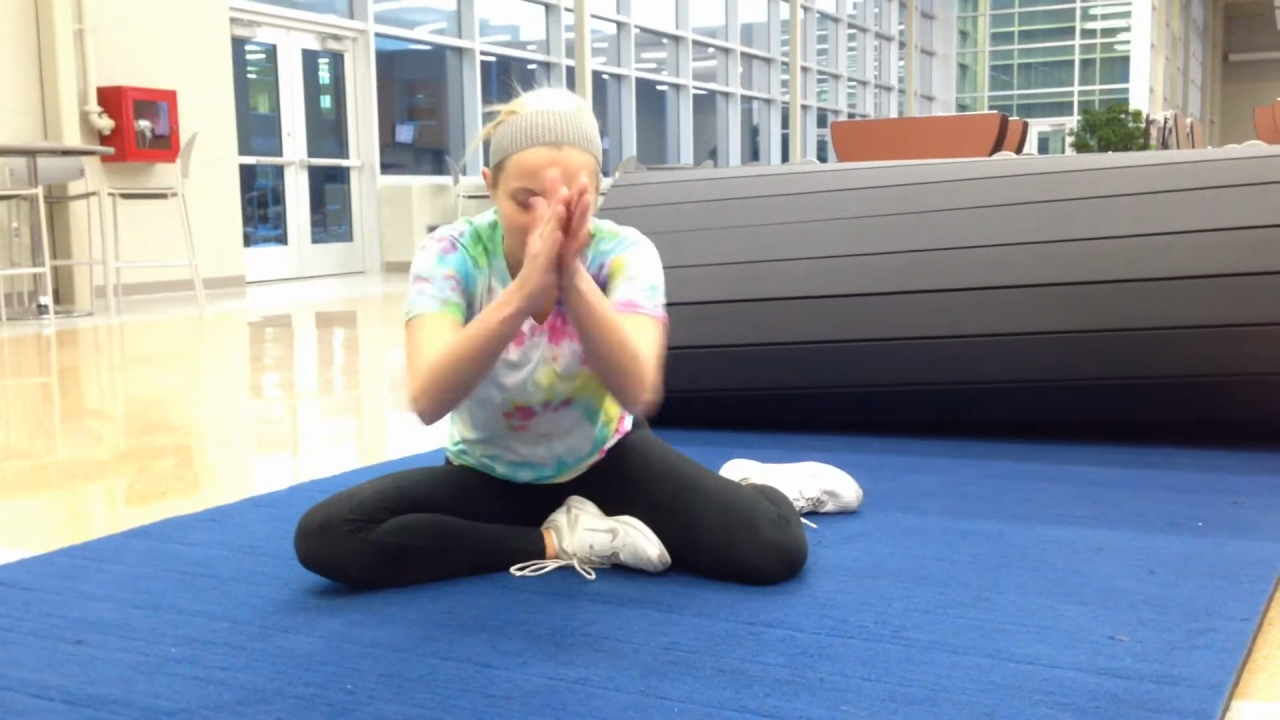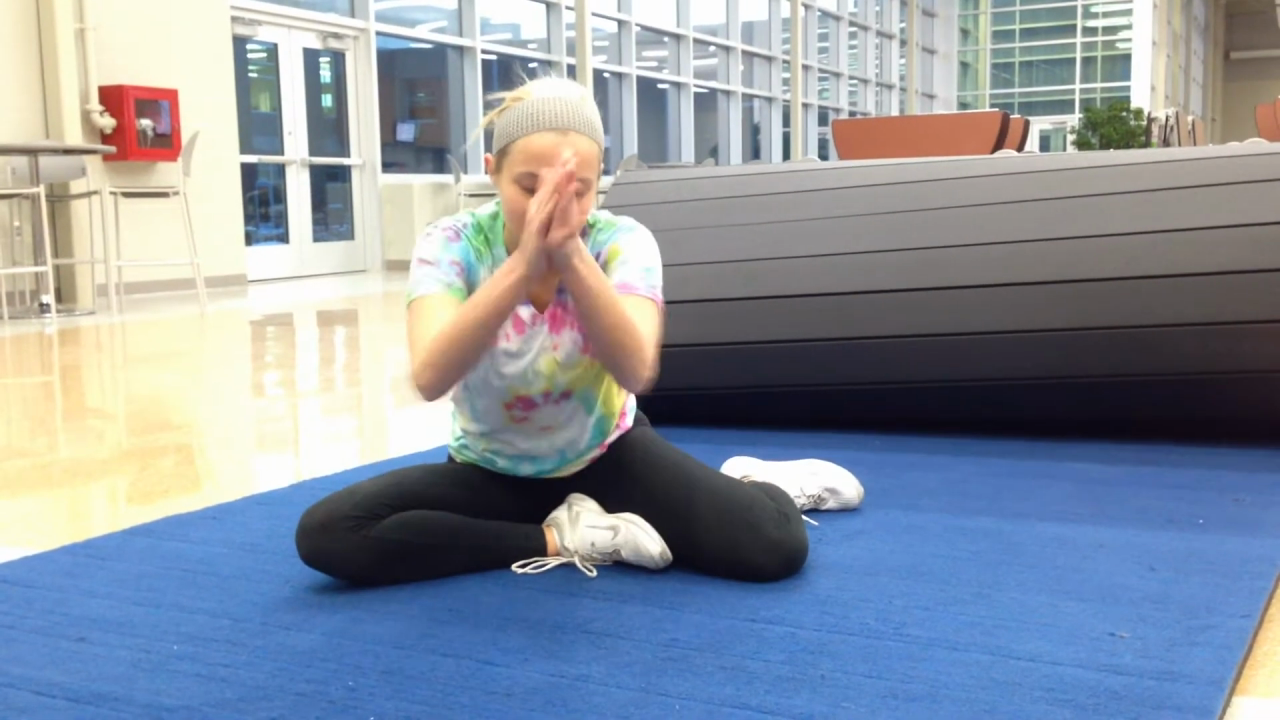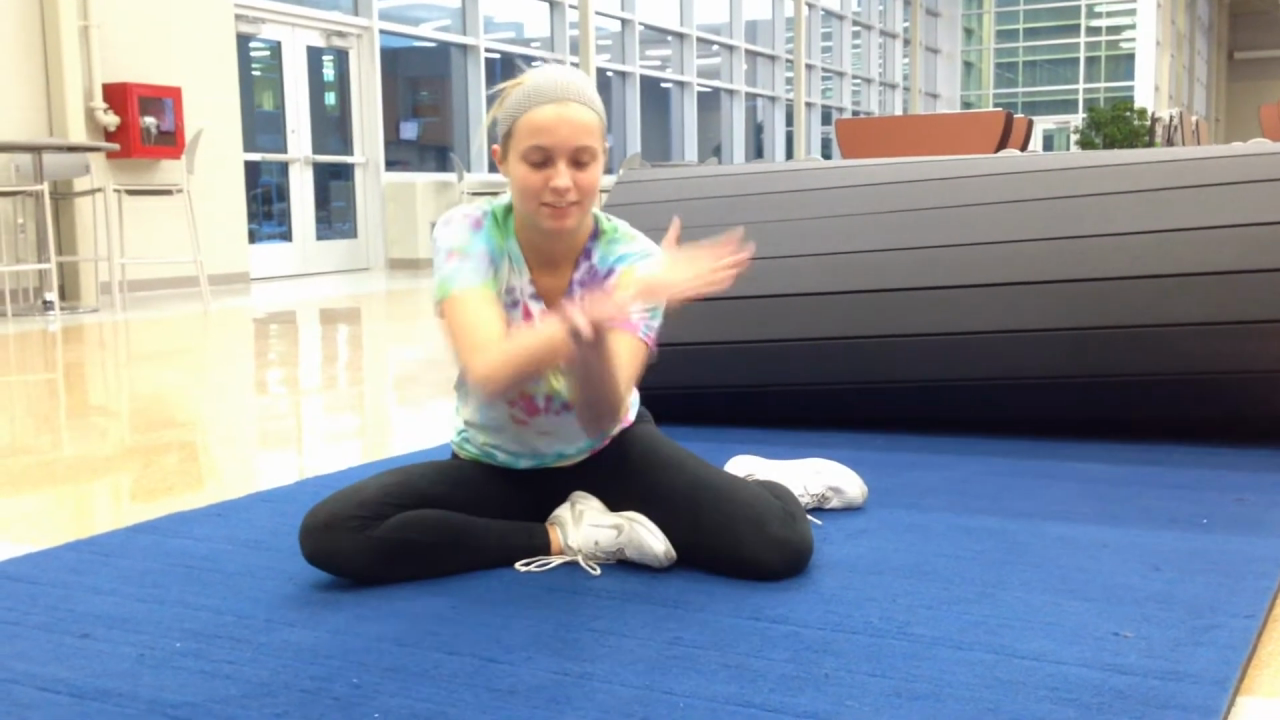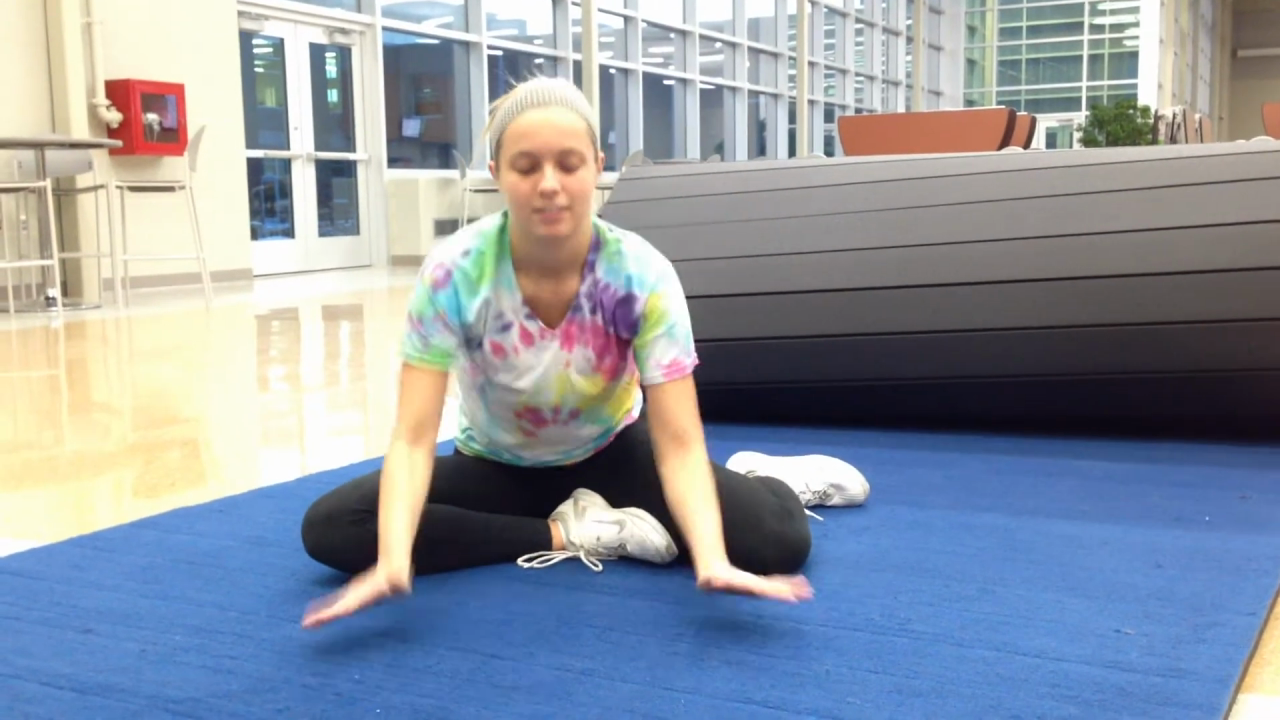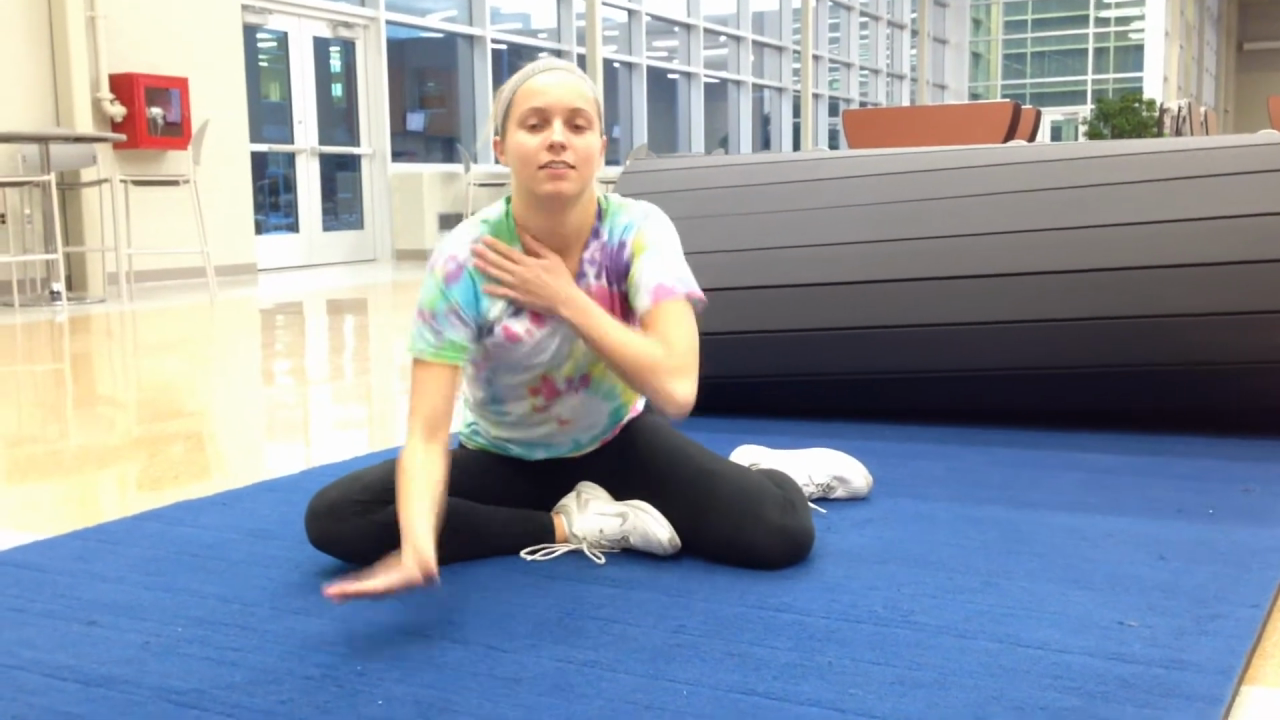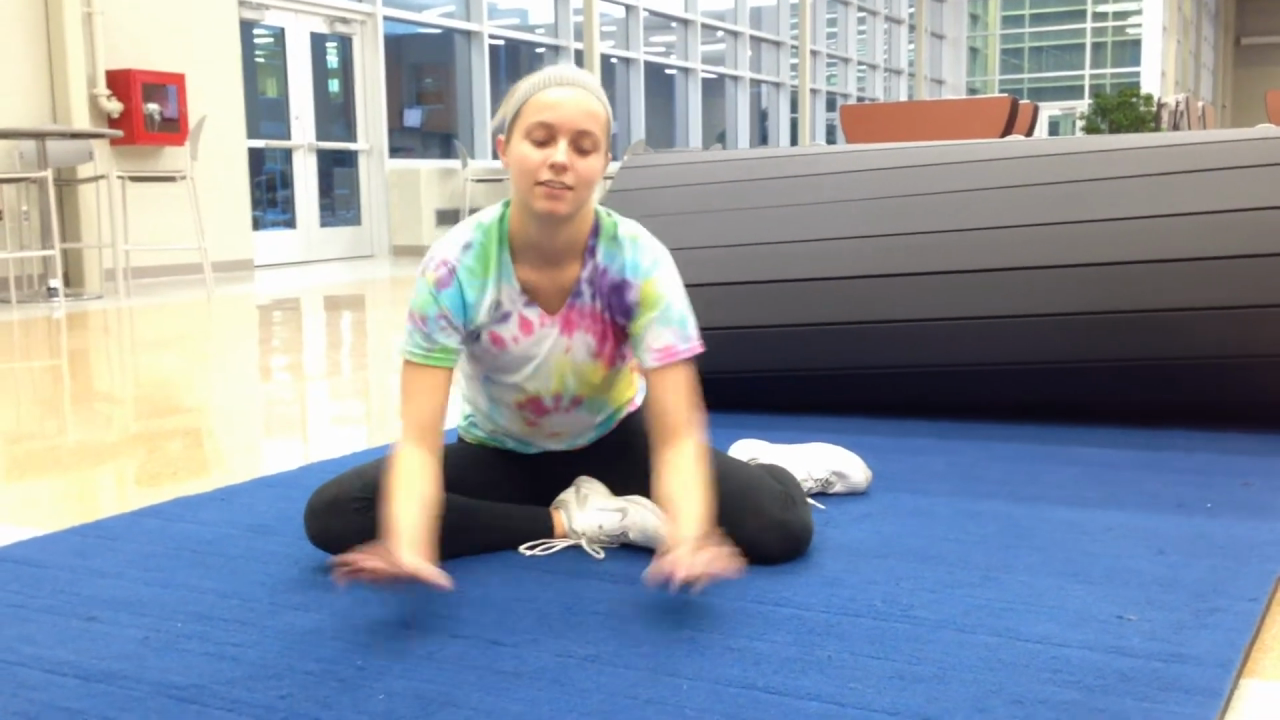
dt=0.5s
person 1, frame 1
left shoulder: (626, 255)
right shoulder: (450, 257)
left elbow: (641, 390)
right elbow: (426, 399)
left wrist: (575, 276)
right wrist: (525, 287)
left hip: (604, 464)
right hip: (488, 478)
left knee: (776, 545)
right knee: (324, 539)
right ankle: (562, 541)
person 1, frame 2
left shoulder: (624, 241)
right shoulder: (451, 243)
left elbow: (637, 371)
right elbow: (430, 378)
left wrist: (566, 251)
right wrist: (525, 260)
left hip: (607, 458)
right hip: (490, 472)
left knee: (776, 544)
right knee: (325, 535)
right ankle: (565, 539)
person 1, frame 3
left shoulder: (633, 257)
right shoulder: (467, 235)
left elbow: (601, 415)
right elbow: (489, 375)
left wrist: (594, 331)
right wrist: (598, 306)
left hip: (610, 455)
right hip: (493, 467)
left knee: (781, 542)
right knee: (330, 535)
right ankle: (567, 537)
person 1, frame 4
left shoulder: (640, 277)
right shoulder: (454, 271)
left elbow: (680, 444)
right elbow: (413, 439)
left wrist: (712, 559)
right wrist: (392, 566)
left hip: (612, 456)
right hip: (493, 469)
left knee: (780, 539)
right knee: (329, 530)
right ankle: (573, 535)
person 1, frame 5
left shoulder: (641, 233)
right shoulder: (463, 261)
left elbow: (677, 391)
right elbow: (426, 436)
left wrist: (564, 301)
right wrist: (417, 551)
left hip: (616, 445)
right hip: (499, 459)
left knee: (783, 533)
right knee: (332, 520)
right ankle: (574, 528)
person 1, frame 6
left shoulder: (639, 262)
right shoulder: (454, 264)
left elbow: (678, 433)
right elbow: (418, 438)
left wrist: (688, 536)
right wrist: (405, 546)
left hip: (613, 440)
right hip: (496, 455)
left knee: (782, 527)
right knee: (332, 517)
left ankle: (759, 467)
right ankle: (571, 520)
